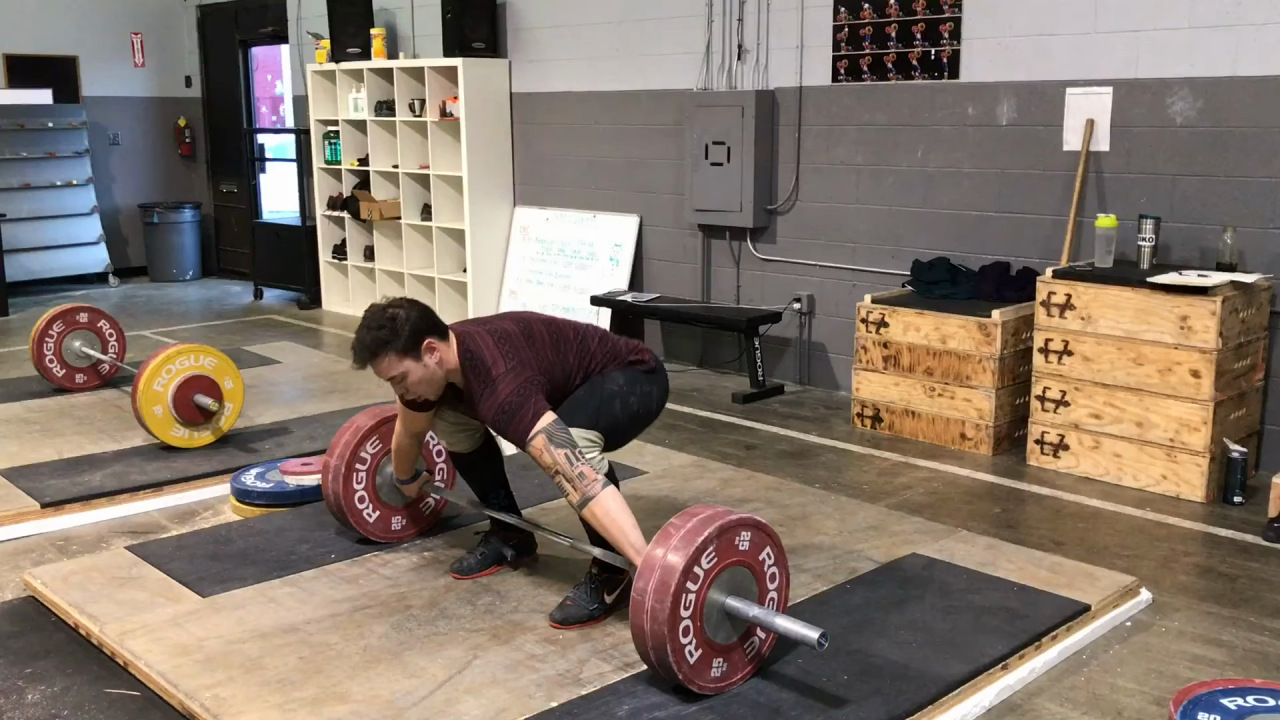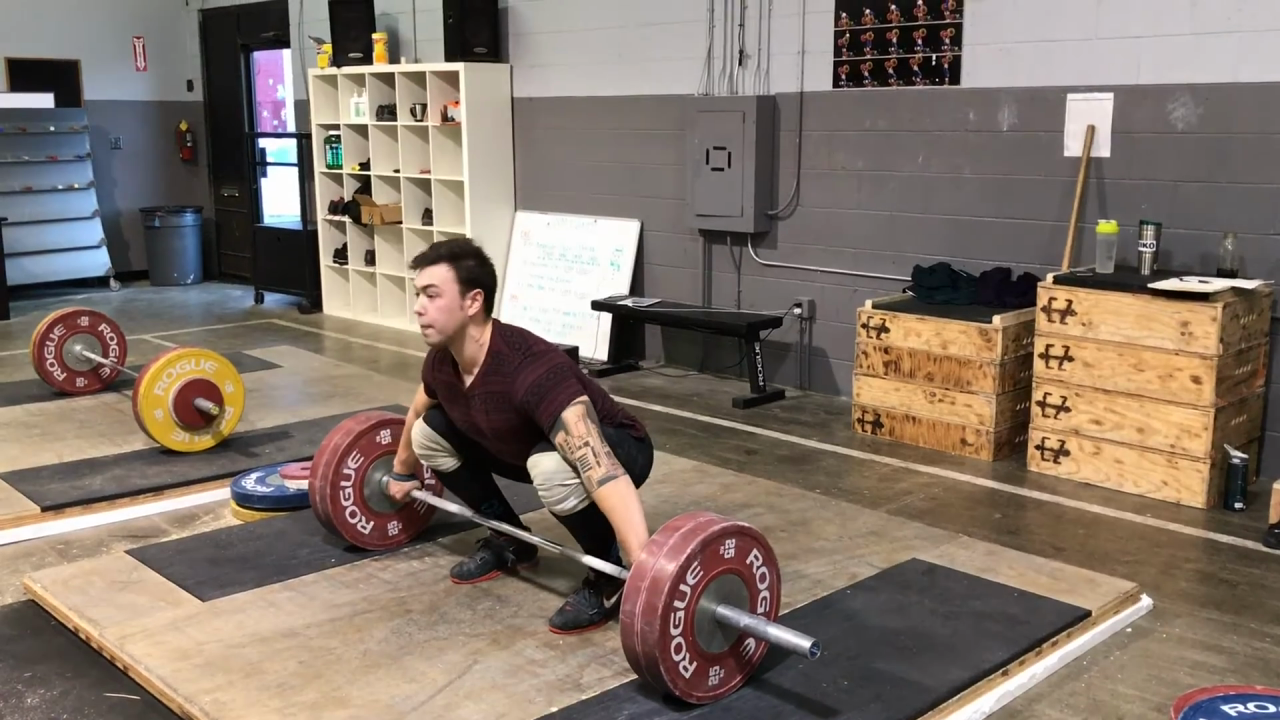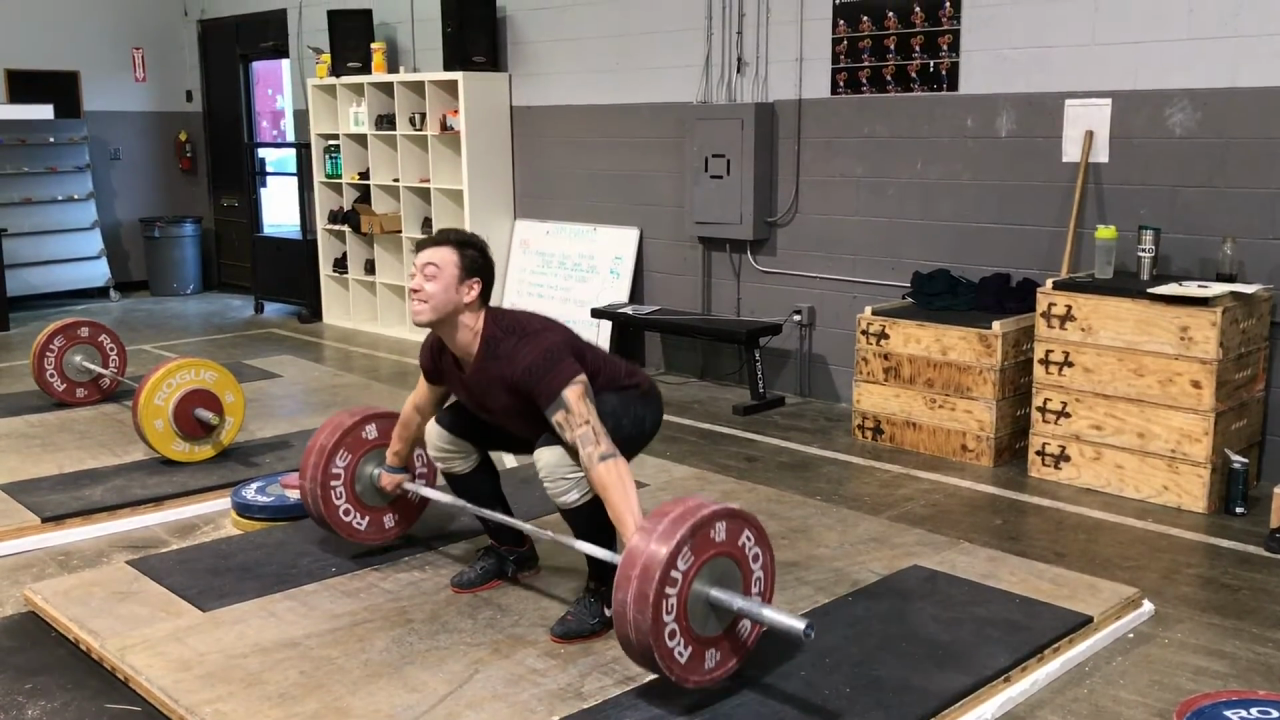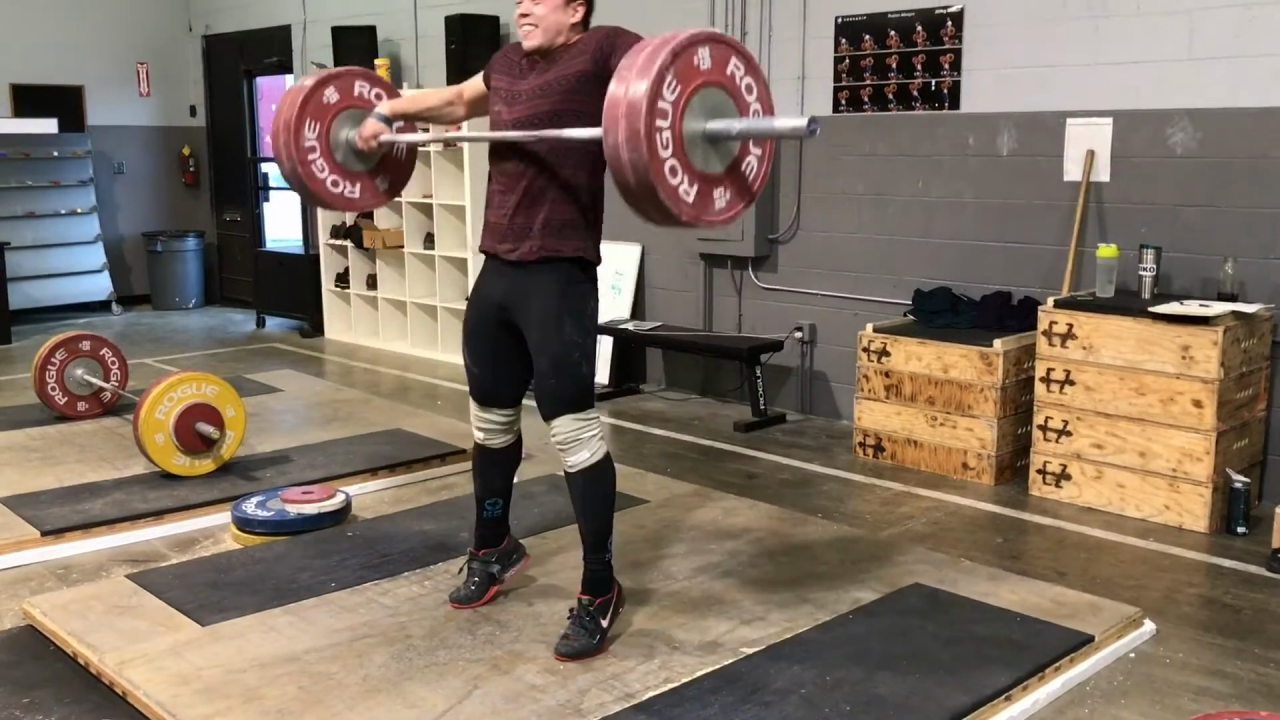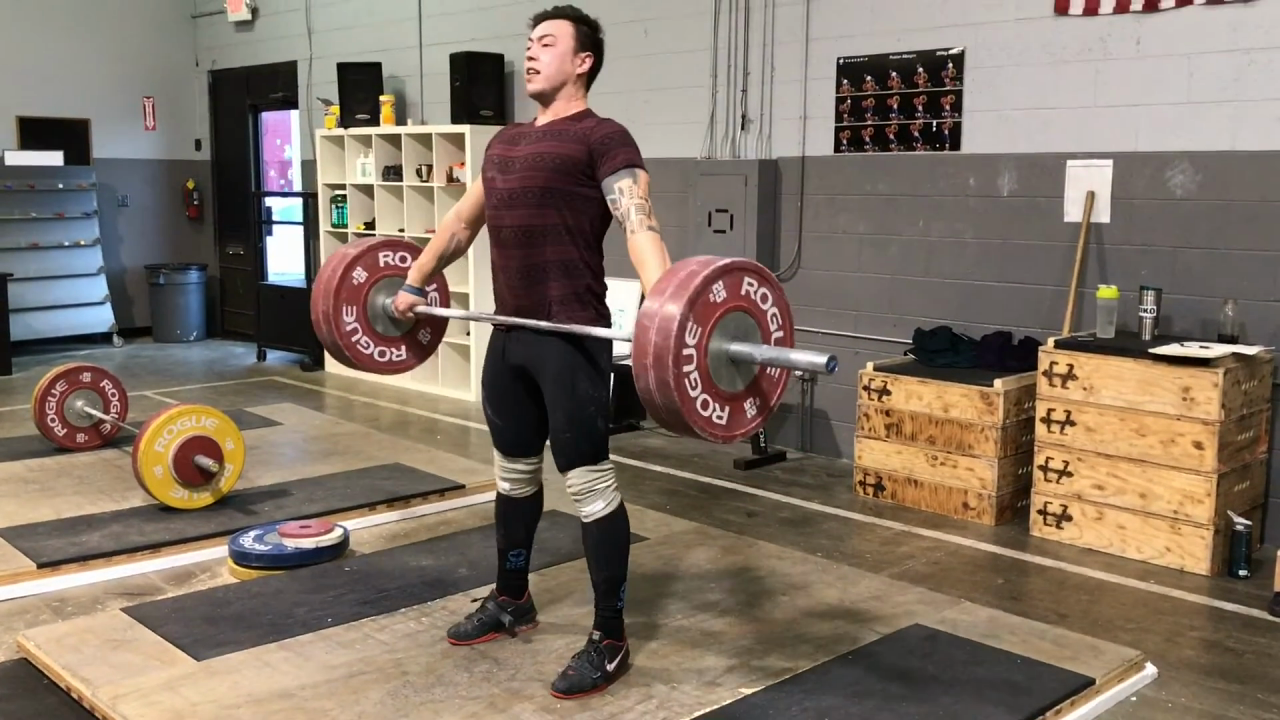
dt=1s
person 1, frame 1
left shoulder: (500, 381)
right shoulder: (432, 363)
left elbow: (578, 477)
right elbow: (409, 432)
right wrist: (406, 480)
left hip: (631, 376)
right hip: (566, 378)
left knee: (574, 441)
right knee: (451, 422)
left ankle: (612, 572)
right ankle: (509, 535)
person 1, frame 2
left shoulder: (532, 369)
right shoulder: (441, 362)
left elbow: (600, 468)
right elbow: (416, 415)
right wrist: (401, 473)
left hip: (618, 446)
left knee: (553, 468)
right knee: (431, 431)
left ankle: (610, 577)
right ankle: (509, 541)
person 1, frame 3
left shoulder: (529, 351)
right shoulder: (439, 351)
left elbow: (596, 452)
right elbow: (419, 408)
right wrist: (395, 464)
left hip: (623, 401)
left knee: (557, 460)
right knee: (443, 434)
left ankle: (607, 587)
right ankle: (511, 548)
person 1, frame 4
right shoulder: (510, 63)
right elbow: (456, 100)
right wrist: (385, 112)
left hip: (558, 274)
right hip: (497, 270)
left knee: (573, 429)
right knee: (490, 421)
left ankle: (599, 593)
right ankle: (493, 548)
person 1, frame 5
left shoulder: (602, 137)
right shoulder: (506, 142)
left elbow: (638, 225)
right elbow: (462, 221)
right wrist: (414, 283)
left hip: (570, 336)
right hip: (510, 333)
left knee: (586, 482)
right knee: (514, 472)
left ankle: (609, 639)
right ankle: (510, 599)
